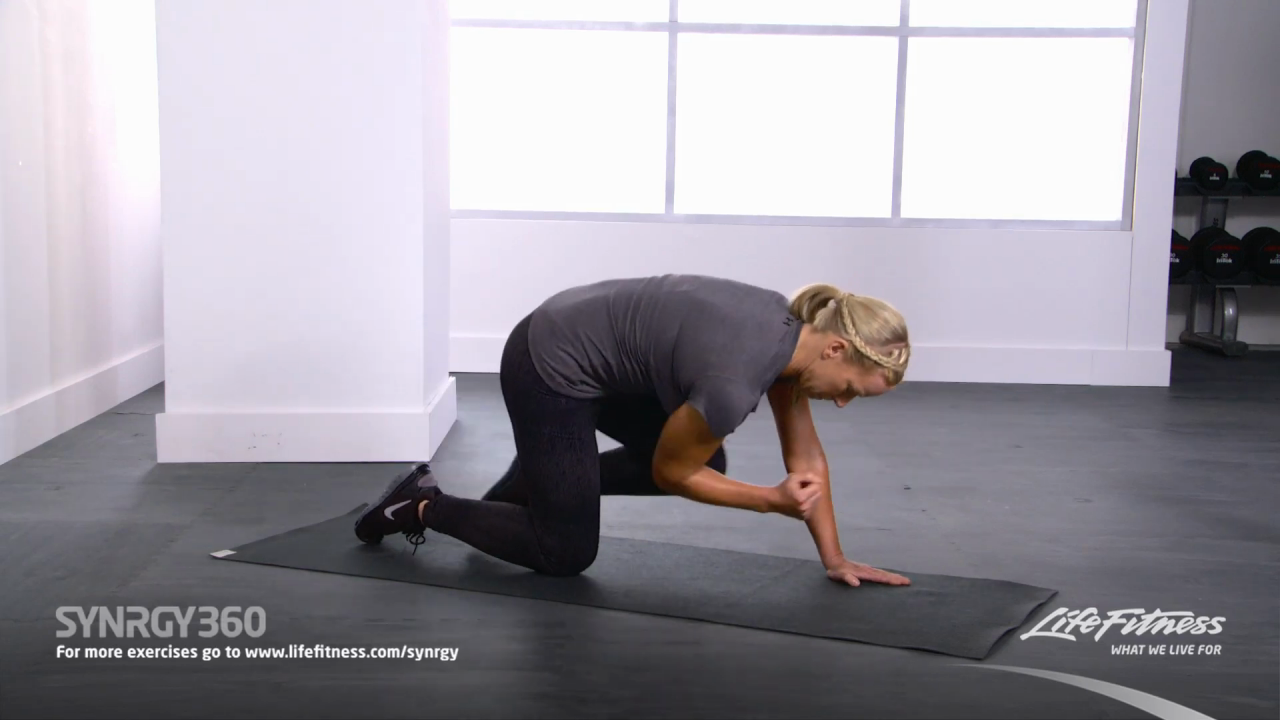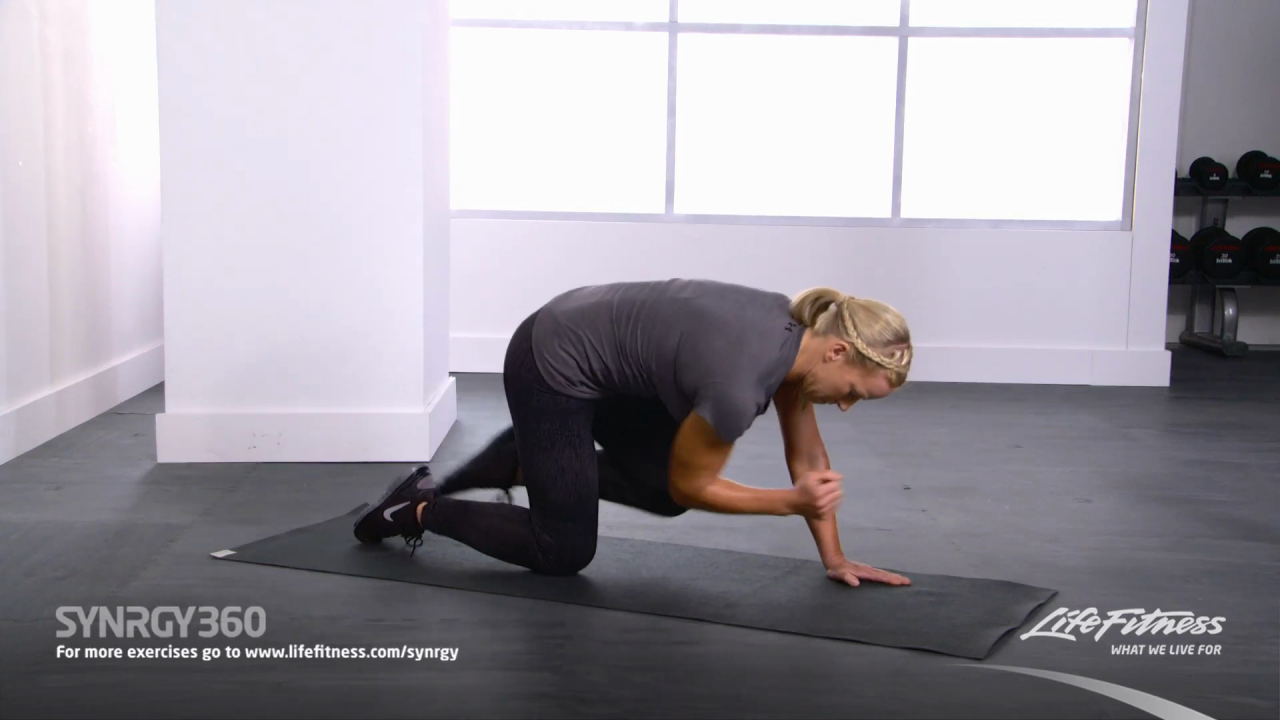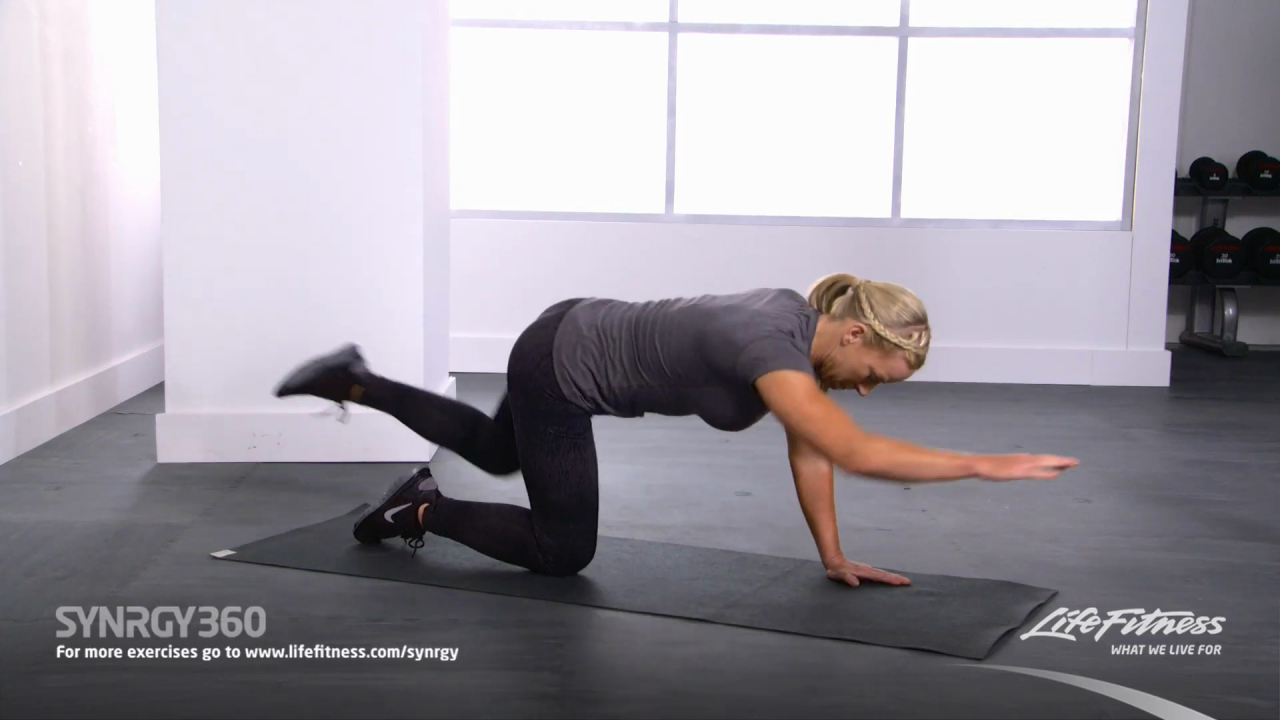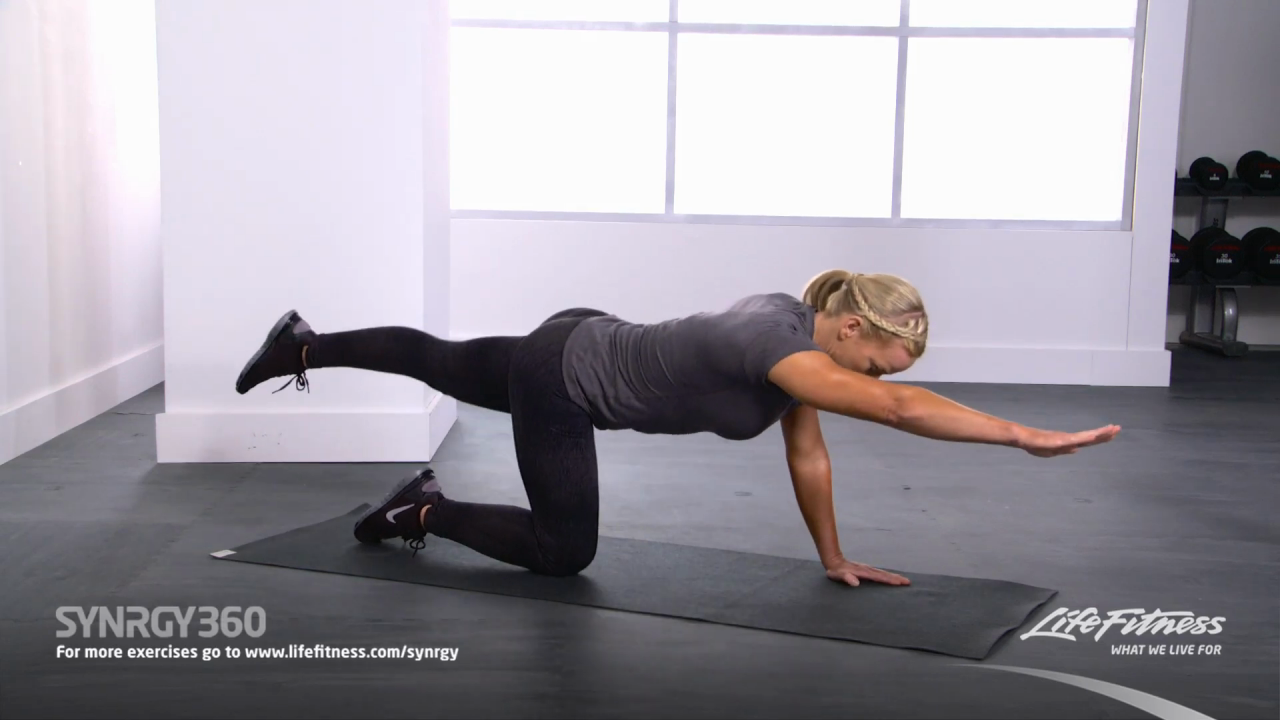
dt=0.3s
person 1, frame 1
left shoulder: (793, 329)
right shoulder: (735, 381)
left elbow: (803, 453)
right elbow: (670, 474)
left wrist: (835, 556)
right wrist: (774, 502)
left hip: (602, 352)
right hip: (549, 364)
left knee: (707, 463)
right knee: (566, 553)
left ankle: (545, 471)
right ankle: (423, 505)
person 1, frame 2
left shoulder: (796, 332)
right shoulder: (740, 384)
left elbow: (807, 454)
right elbow: (688, 484)
left wrist: (836, 558)
right wrist: (795, 502)
left hip: (604, 356)
right hip: (551, 365)
left knee: (665, 500)
right knee: (565, 553)
left ankle: (527, 463)
right ankle: (421, 507)
person 1, frame 3
left shoulder: (810, 321)
right shoulder: (773, 348)
left elbow: (809, 455)
right elbow: (856, 453)
left wrist: (835, 558)
right wrist: (986, 463)
left hip: (589, 337)
right hip: (555, 369)
left knee: (496, 453)
right knee: (564, 550)
left ankle: (352, 380)
right ankle: (422, 508)
person 1, frame 4
left shoulder: (800, 319)
right shoulder: (777, 346)
left elbow: (808, 453)
right elbow: (901, 409)
left wrist: (835, 558)
right wrist: (1030, 436)
left hip: (586, 344)
right hip: (559, 381)
left knee: (443, 364)
right knee: (563, 553)
left ankle: (303, 346)
right ankle: (423, 509)
